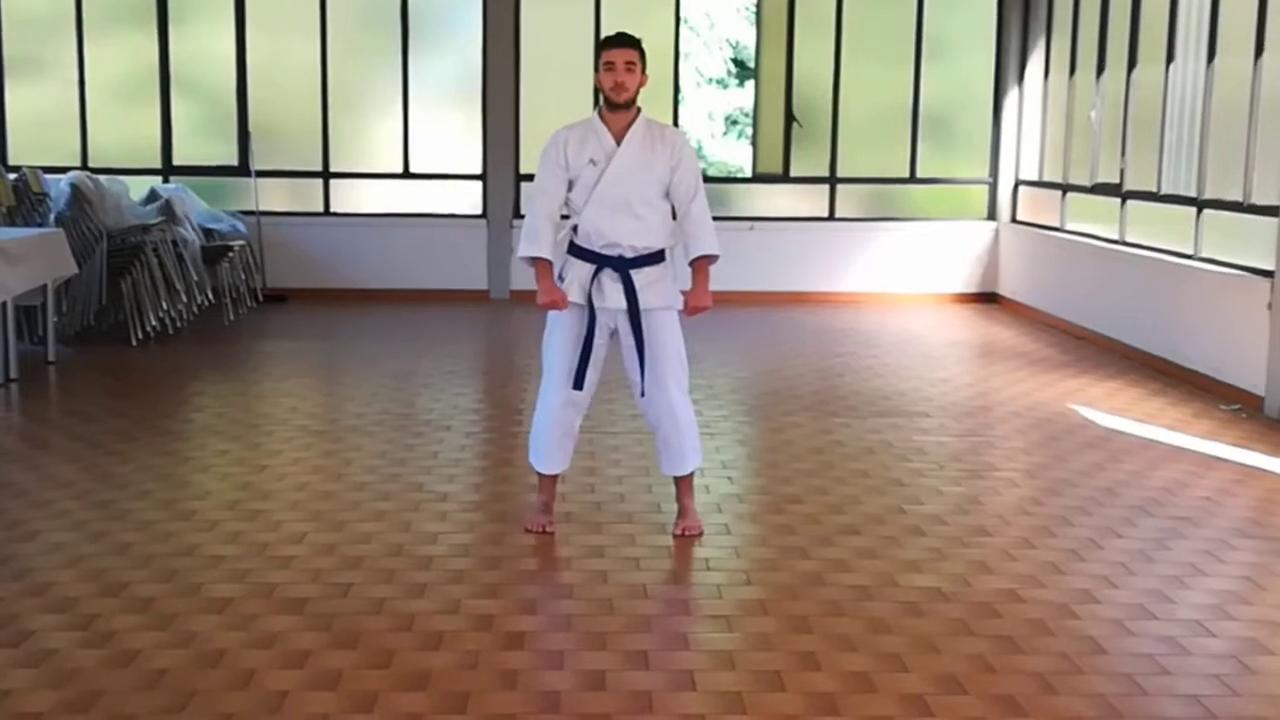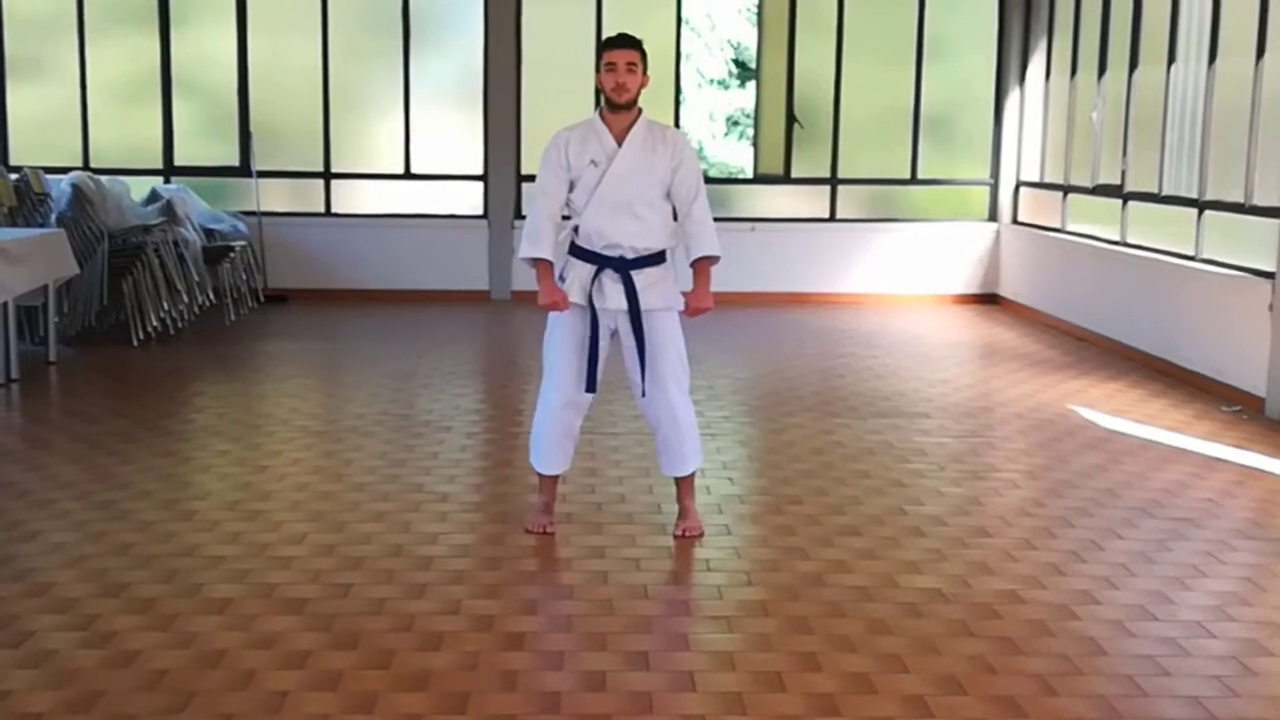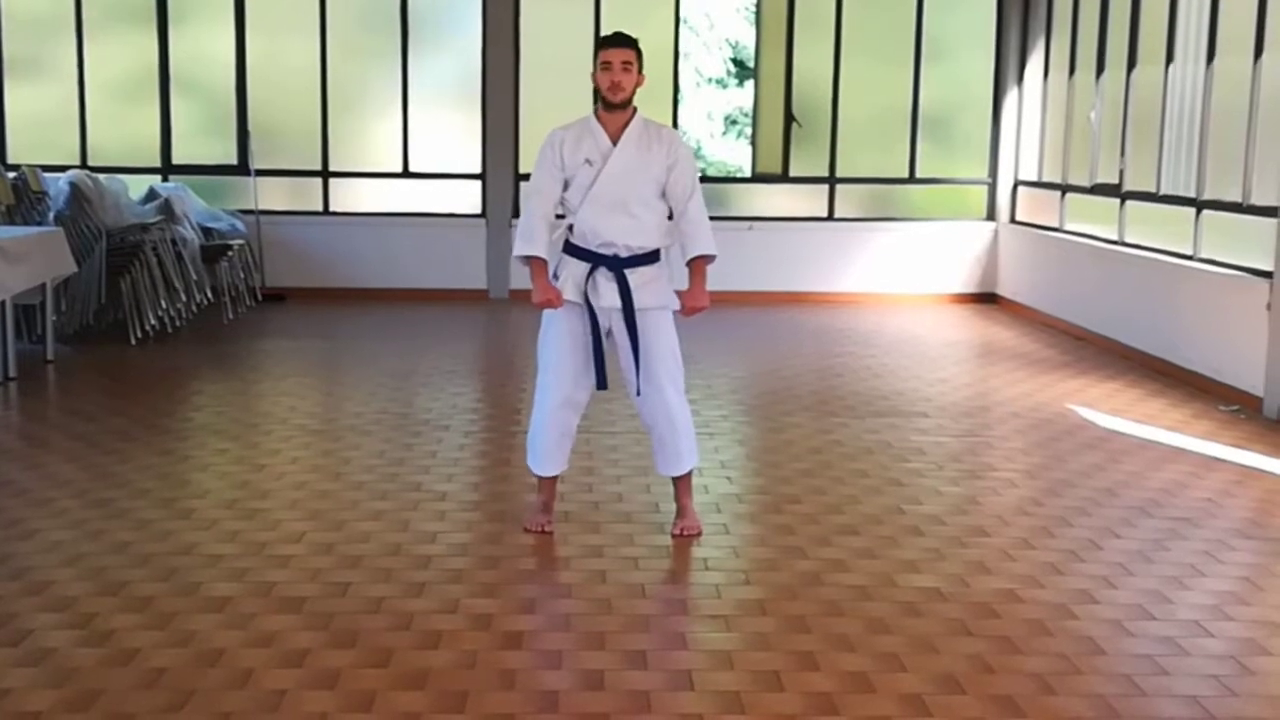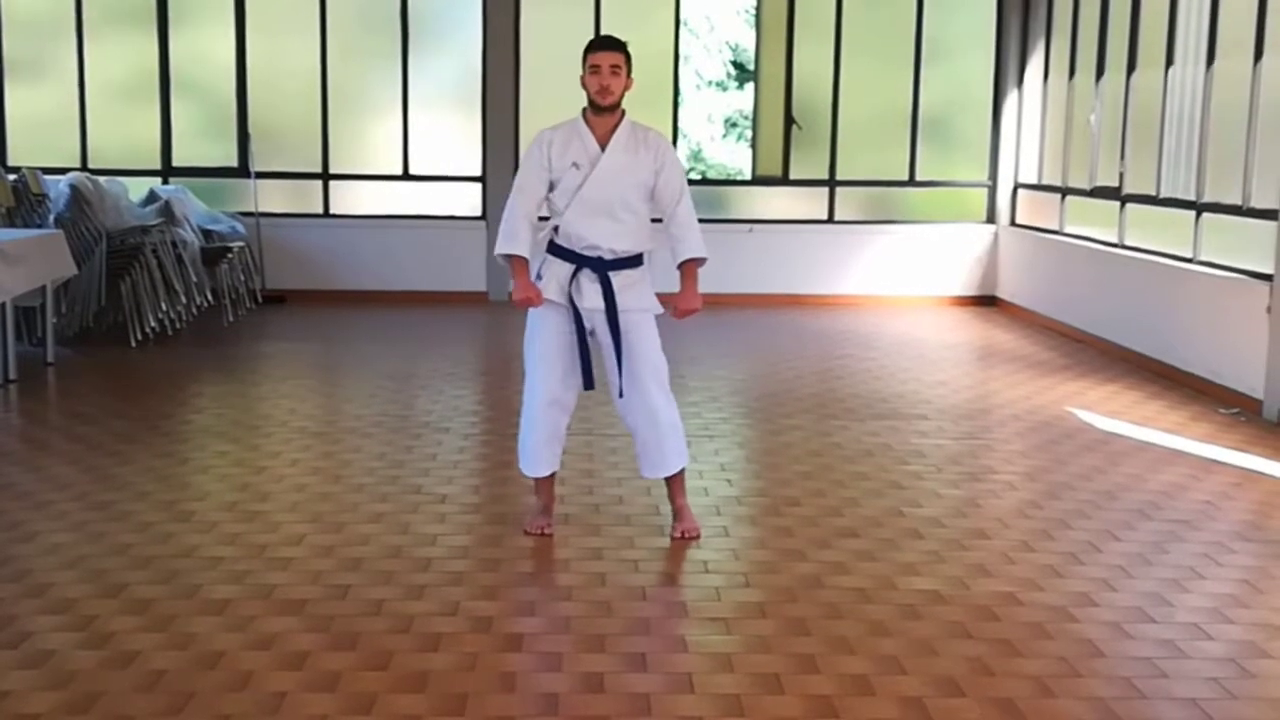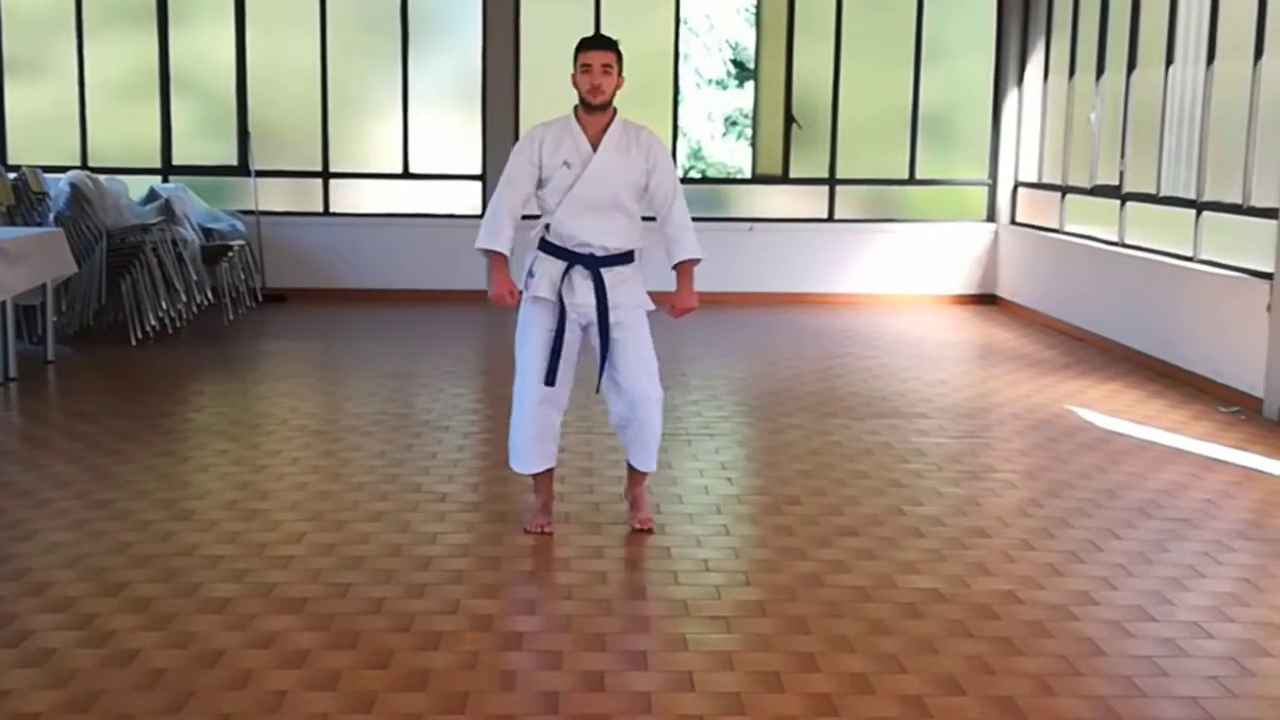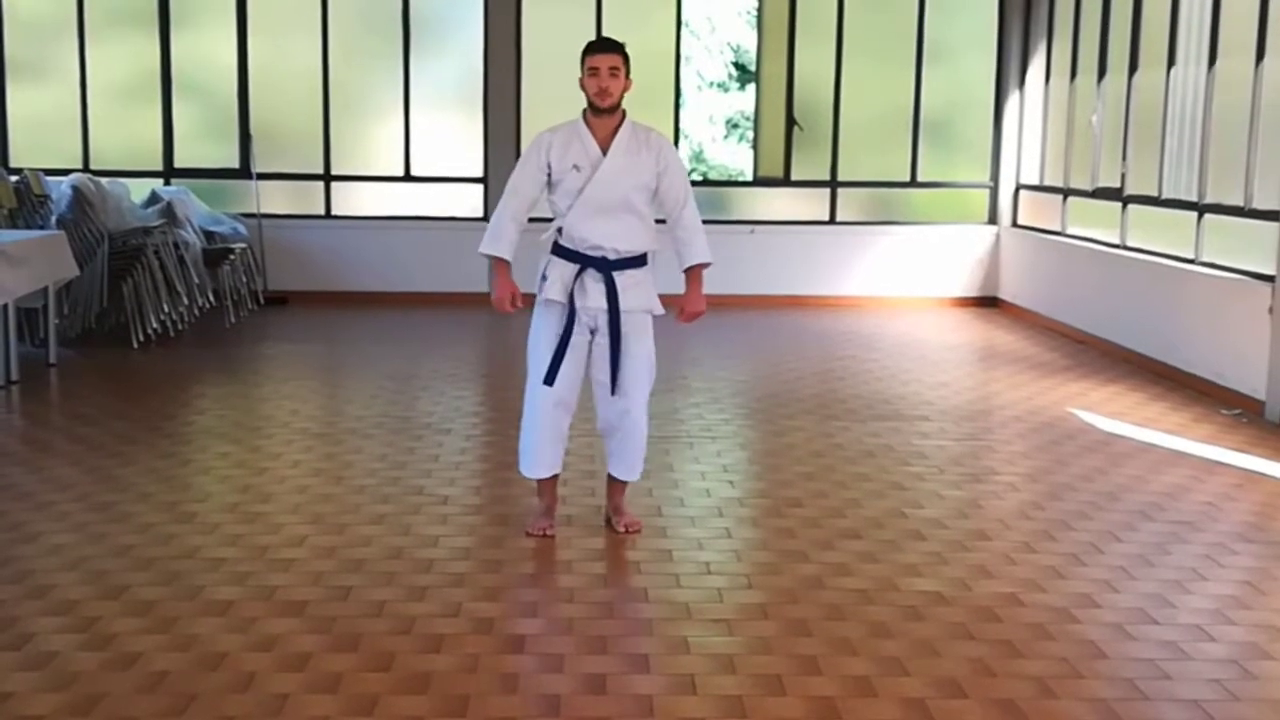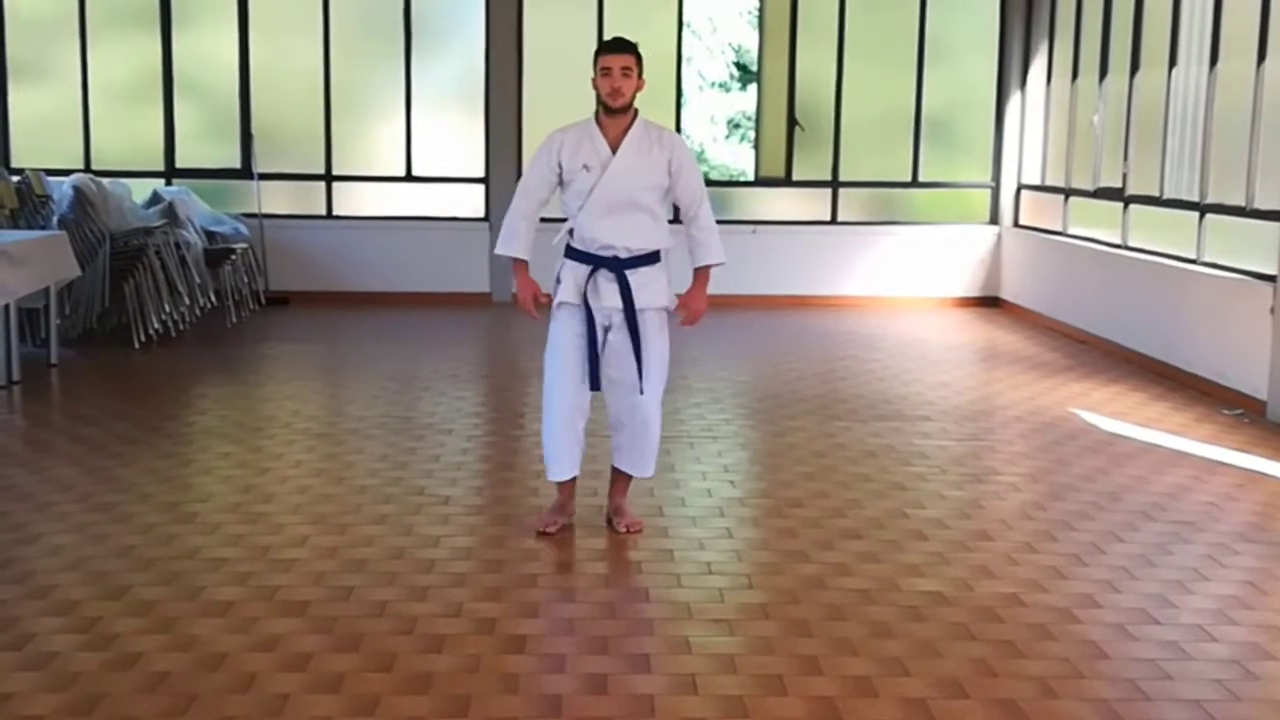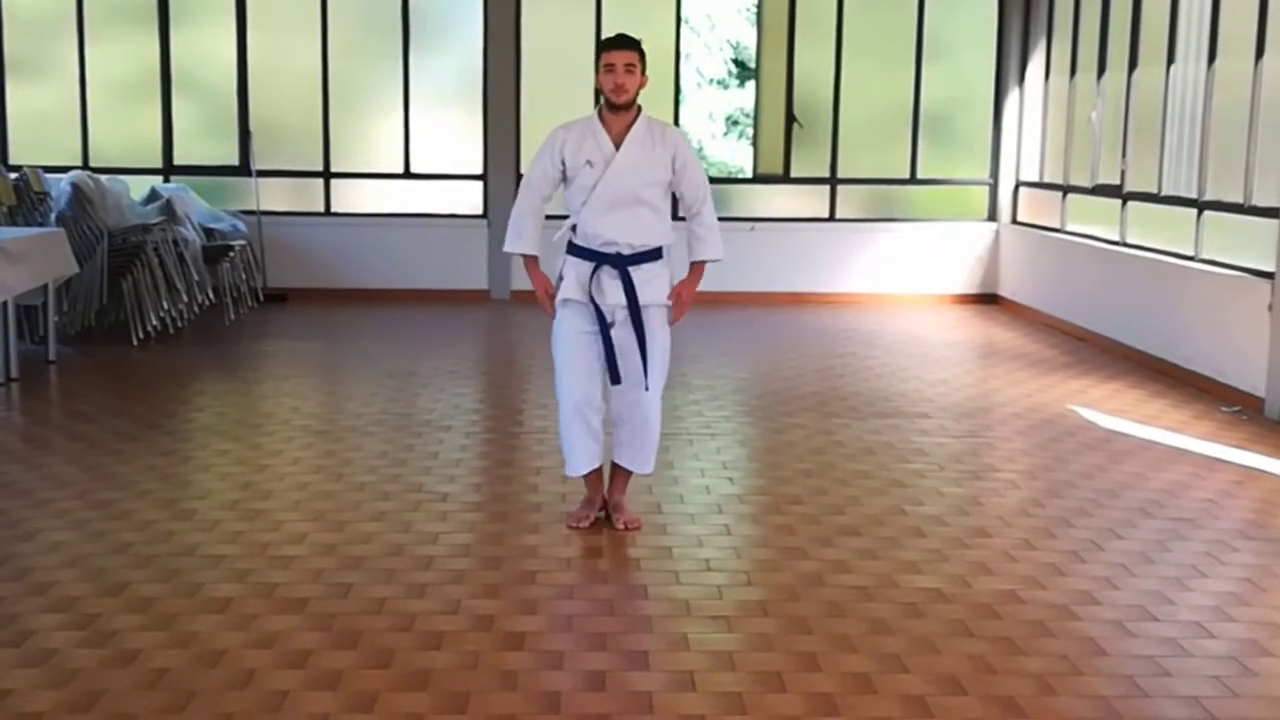
dt=0.2s
person 1, frame 1
left shoulder: (671, 143)
right shoulder: (567, 142)
left elbow: (693, 212)
right elbow: (543, 212)
left wrist: (701, 281)
right wrist: (545, 279)
left hip: (649, 281)
right hip: (582, 278)
left knee: (667, 394)
right knee: (561, 391)
left ankle: (686, 501)
right ankle: (545, 497)
person 1, frame 2
left shoulder: (671, 145)
right shoulder: (568, 143)
left elbow: (694, 213)
right elbow: (543, 213)
left wrist: (701, 282)
right wrist: (546, 280)
left hip: (649, 282)
right hip: (583, 279)
left knee: (668, 395)
right knee: (561, 393)
left ankle: (687, 503)
right ankle: (545, 499)
person 1, frame 3
left shoulder: (666, 143)
right shoulder: (563, 141)
left elbow: (689, 212)
right elbow: (538, 211)
left wrist: (697, 281)
right wrist: (539, 277)
left hip: (642, 280)
right hip: (575, 279)
left knee: (663, 394)
right knee: (556, 393)
left ankle: (685, 503)
right ankle: (545, 498)
person 1, frame 4
left shoulder: (653, 146)
right shoulder: (551, 142)
left elbow: (678, 214)
right elbow: (521, 210)
left wrist: (689, 283)
right wrist: (520, 274)
left hip: (625, 283)
right hip: (560, 279)
left knee: (650, 395)
right knee: (546, 393)
left ankle: (679, 503)
right ankle: (544, 500)
person 1, frame 5
left shoulder: (644, 145)
right shoulder: (541, 140)
left elbow: (672, 212)
right elbow: (506, 204)
left wrist: (685, 282)
right wrist: (499, 269)
left hip: (616, 280)
right hip: (552, 277)
left knee: (641, 394)
right knee: (538, 390)
left ankle: (636, 492)
right ankle: (543, 499)
person 1, frame 6
left shoulder: (655, 147)
right shoulder: (551, 143)
left elbow: (683, 215)
right elbow: (513, 208)
left wrist: (694, 285)
right wrist: (501, 274)
left hip: (629, 285)
right hip: (565, 281)
left knee: (627, 400)
right knee: (547, 394)
left ankle: (615, 500)
right ankle: (546, 502)
person 1, frame 7
left shoulder: (668, 146)
right shoulder: (563, 143)
left elbow: (698, 214)
right elbow: (525, 207)
left wrist: (699, 286)
right wrist: (521, 275)
left hip: (642, 283)
right hip: (579, 280)
left knee: (639, 397)
right knee: (563, 394)
left ankle: (618, 499)
right ankle: (564, 497)
person 1, frame 8
left shoulder: (670, 142)
right shoulder: (566, 139)
left elbow: (701, 210)
right elbow: (528, 203)
left wrist: (693, 279)
right wrist: (535, 273)
left hip: (646, 280)
right hip: (582, 278)
left knee: (640, 393)
right knee: (578, 392)
left ankle: (618, 496)
right ankle: (592, 492)
